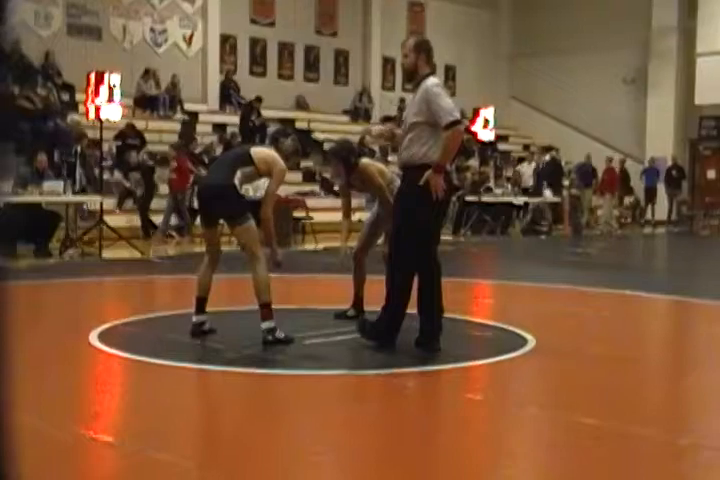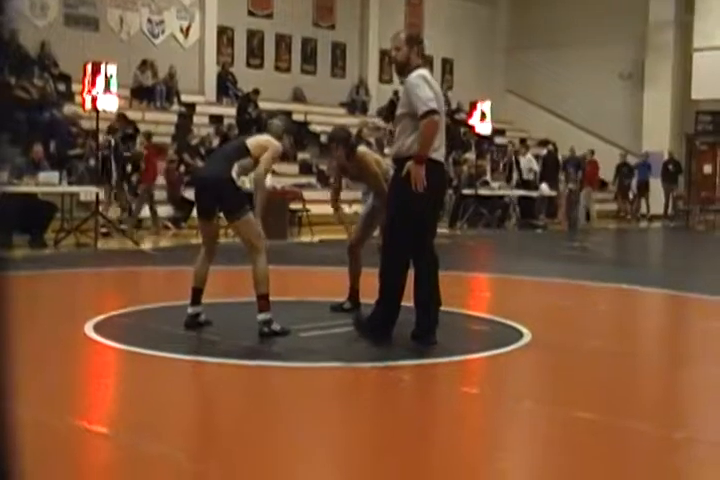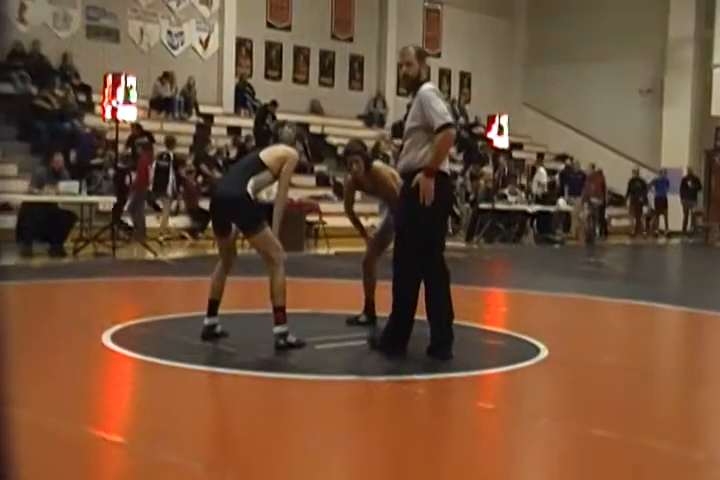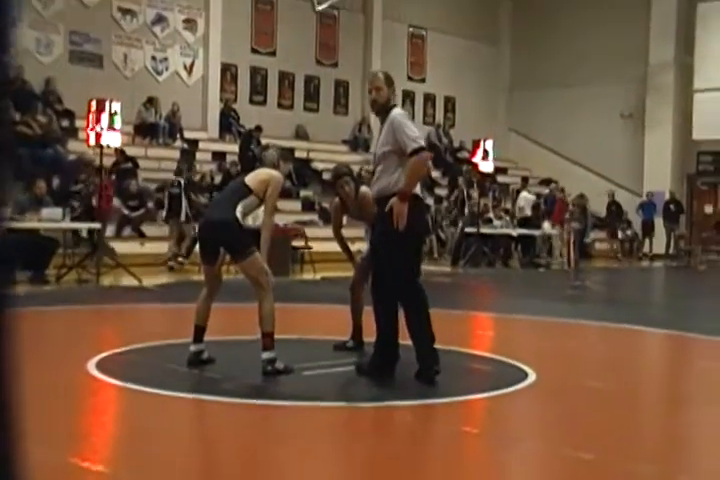
dt=0.5s
person 1, frame 1
left shoulder: (431, 88)
right shoulder: (420, 90)
left elbow: (456, 128)
left wrist: (439, 169)
right wrist: (393, 134)
left hip: (424, 180)
right hip: (417, 179)
left knee: (403, 257)
right knee: (424, 258)
left ankle: (387, 329)
right ankle: (429, 334)
person 1, frame 2
left shoulder: (415, 79)
right shoulder: (424, 80)
left elbow: (431, 119)
left wrist: (418, 160)
left hip: (415, 173)
right hip: (432, 173)
left knee: (396, 250)
right knee: (423, 250)
left ankle: (381, 322)
right ankle: (425, 327)
person 1, frame 3
left shoulder: (426, 93)
right shoulder: (421, 97)
left elbow: (447, 132)
left wrist: (429, 172)
left hip: (423, 186)
right hip: (423, 186)
left knee: (408, 264)
right knee: (432, 264)
left ankle: (396, 337)
right ankle: (441, 341)
person 1, frame 4
left shoulder: (397, 118)
right shoulder: (387, 123)
left elbow: (422, 156)
left wrist: (404, 197)
left hip: (398, 211)
right hip: (391, 211)
left knee: (386, 287)
right knee: (407, 286)
left ankle: (384, 361)
right ankle: (426, 361)
person 2, frame 1
left shoulder: (254, 151)
right shoulder: (279, 164)
right elbow: (265, 211)
left wrist: (243, 236)
right wrist: (274, 248)
left hip: (205, 187)
right hip: (224, 189)
left knee: (211, 255)
right knee: (257, 256)
left ankle: (198, 321)
right ankle: (269, 329)
person 2, frame 2
left shoulder: (251, 140)
right shoulder: (275, 145)
right elbow: (259, 176)
left wrist: (217, 215)
right wrist: (257, 219)
left hip: (202, 179)
right hip: (222, 182)
left knee: (208, 247)
right knee: (258, 247)
left ankle: (193, 312)
right ankle: (265, 321)
person 2, frame 3
left shoulder: (267, 151)
right shoulder: (291, 154)
right elbow: (280, 195)
left wrist: (236, 227)
right wrist: (275, 235)
left hip: (219, 197)
right hip: (239, 199)
left knee: (226, 260)
right knee: (276, 261)
left ankle: (210, 323)
right ankle: (281, 333)
person 2, frame 4
left shoulder: (255, 174)
right shoulder: (276, 177)
right elbow: (267, 219)
right wrist: (263, 260)
left hip: (207, 224)
right hip: (227, 225)
left knee: (211, 287)
right knee: (265, 287)
left ankle: (196, 350)
right ankle: (269, 359)
person 3, frame 1
left shoulder: (366, 168)
right shoulder: (345, 182)
left elbow: (388, 199)
right elbow: (346, 215)
left wrist: (392, 234)
right wrist: (343, 242)
right hip: (382, 205)
right knee: (359, 254)
right ankle: (357, 306)
person 3, frame 2
left shoulder: (363, 157)
right shoulder: (338, 167)
left elbow: (383, 189)
right elbow: (334, 201)
right wrist: (347, 228)
right hip: (375, 197)
right knee: (353, 247)
right ankle: (353, 299)
person 3, frame 3
left shoulder: (379, 171)
right shoulder: (351, 181)
left elbow: (398, 201)
right elbow: (349, 209)
right wrist: (364, 234)
right hip: (391, 210)
right knee: (368, 261)
right ankle: (369, 312)
person 3, frame 4
left shoulder: (366, 195)
right shoulder: (337, 205)
right elbow: (337, 233)
right wrist: (352, 259)
right knee: (356, 286)
right ankle: (356, 338)
